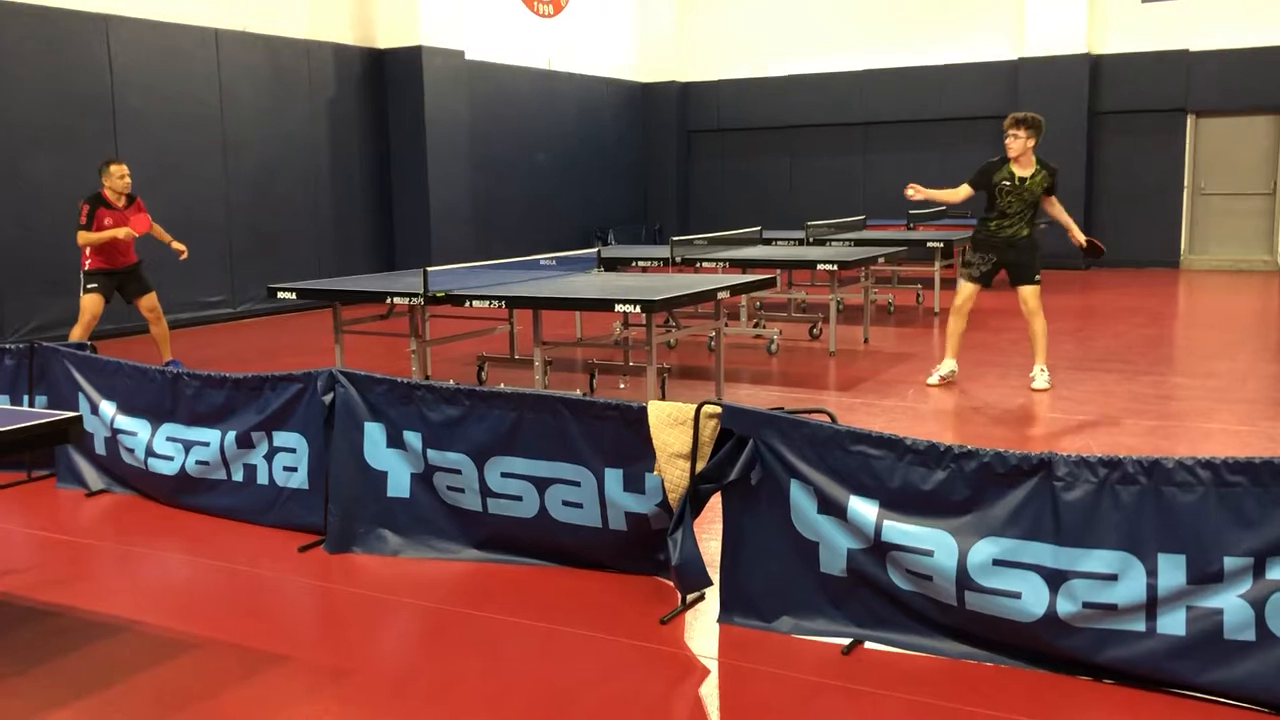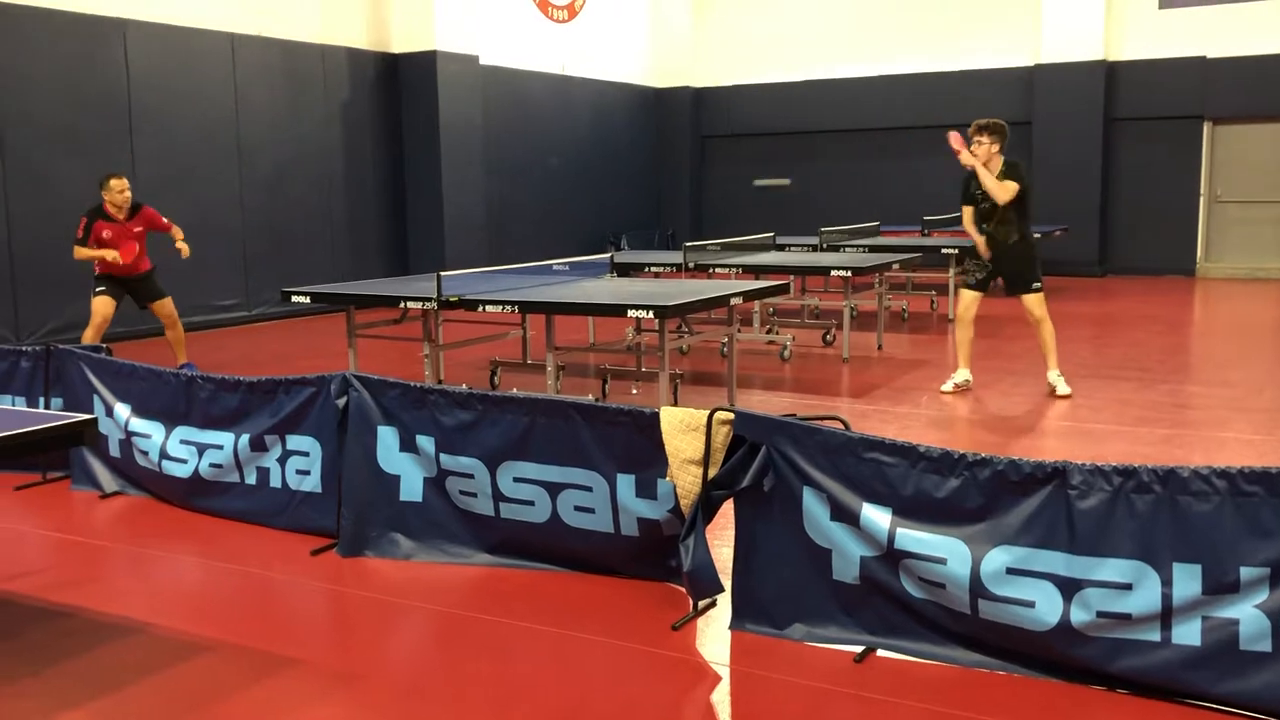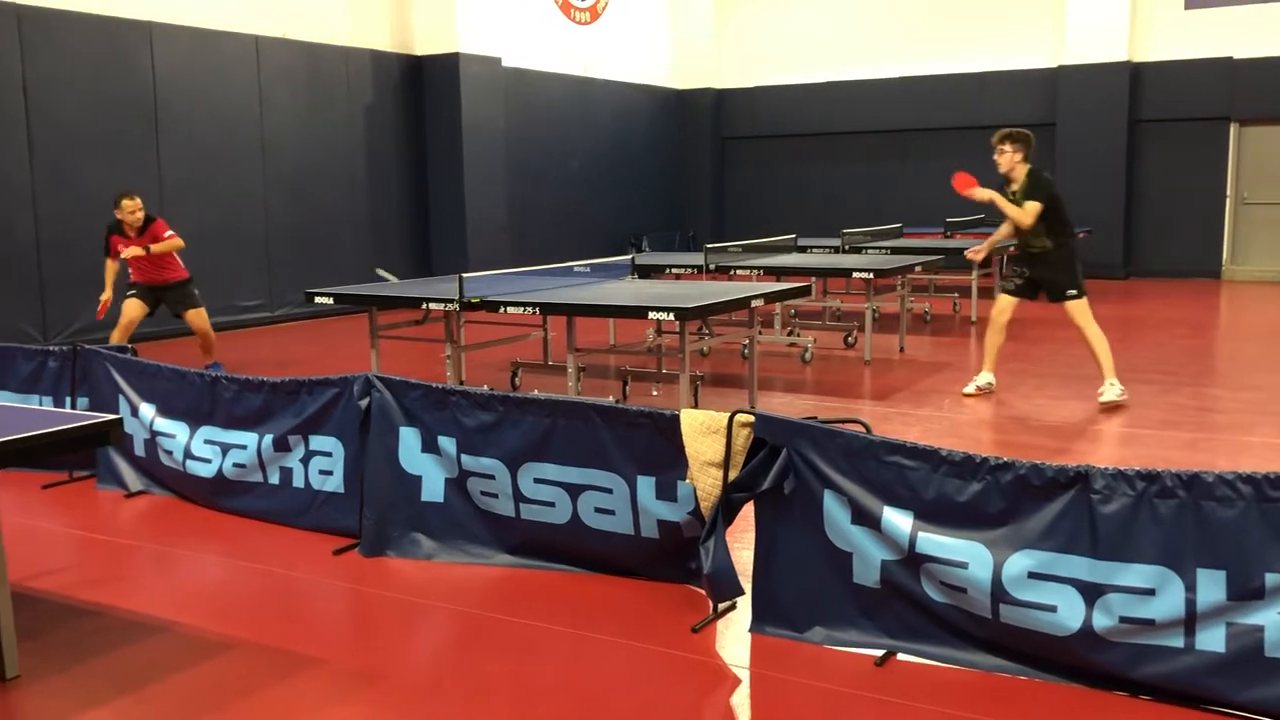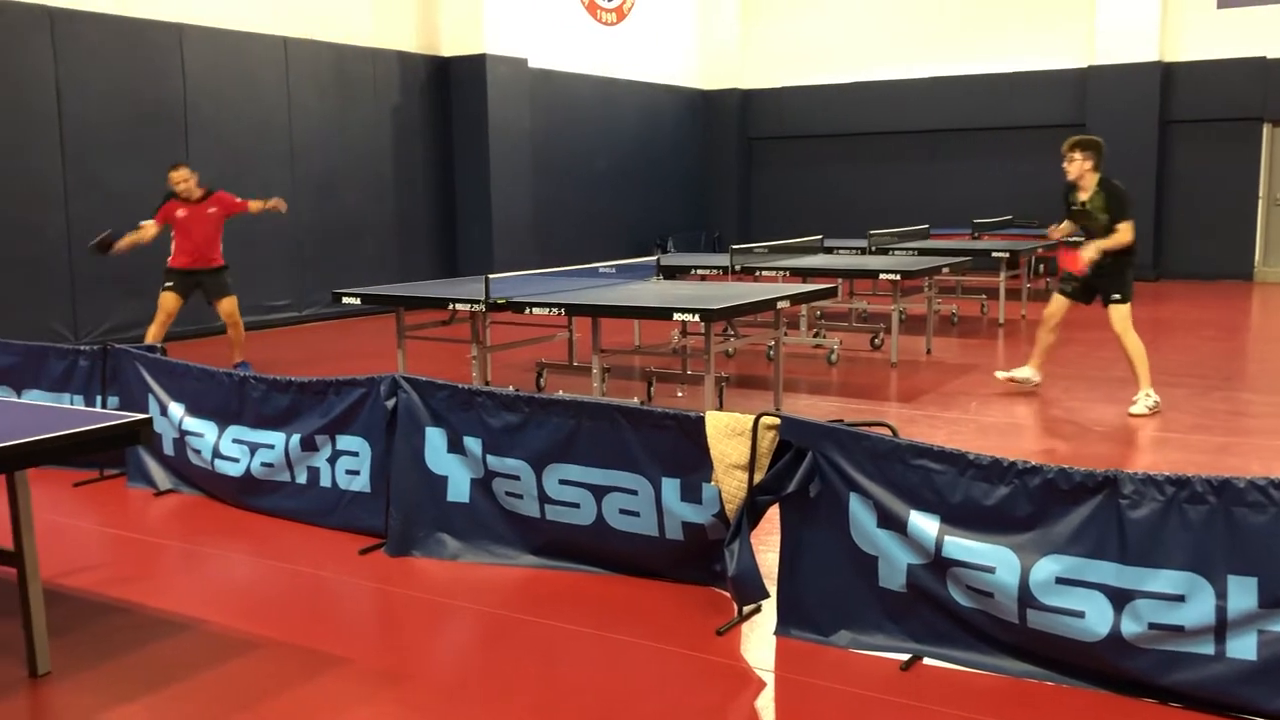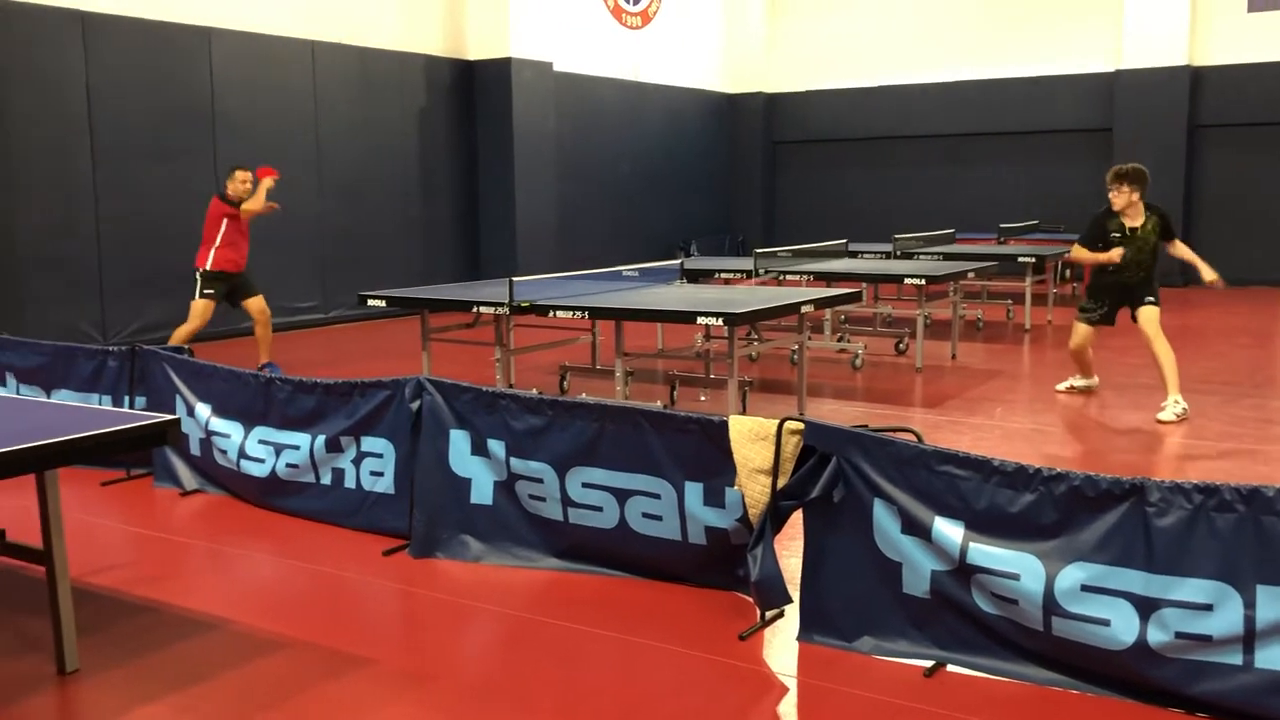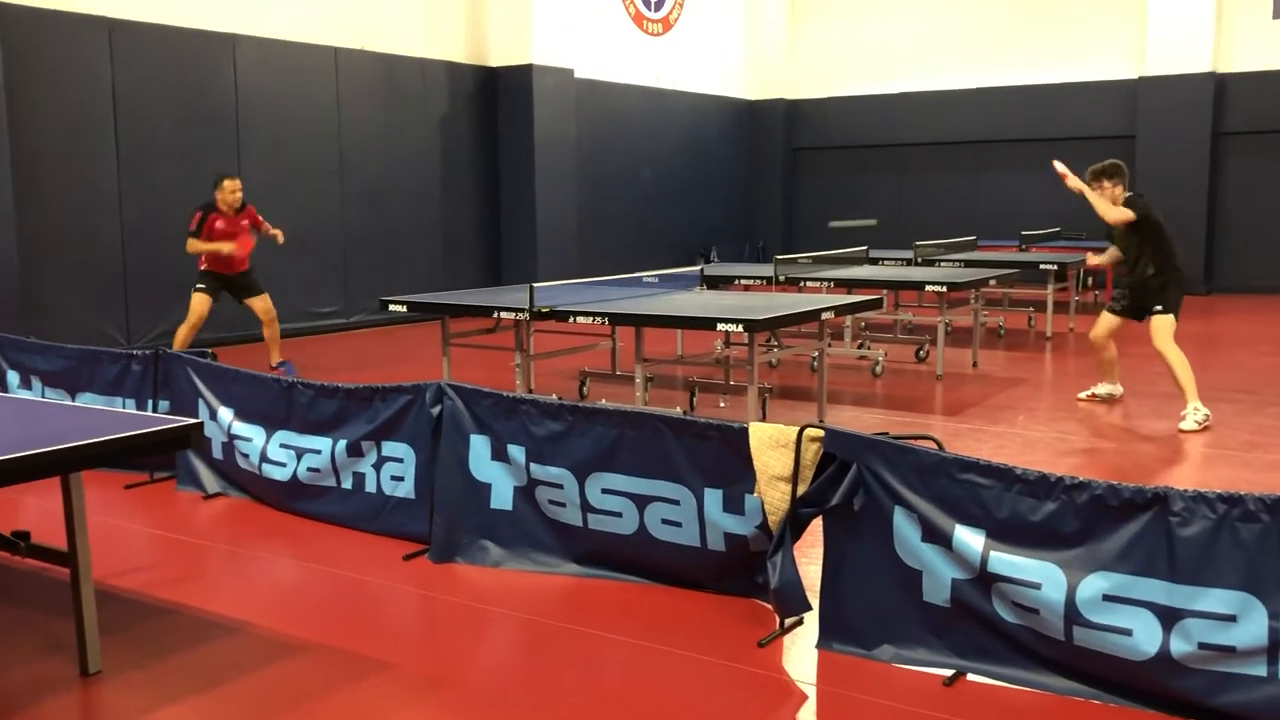
dt=0.3s
person 1, frame 1
left shoulder: (1047, 173)
right shoulder: (994, 168)
right elbow: (960, 194)
left wrist: (1072, 228)
right wrist: (926, 193)
left hip: (1022, 245)
right hip: (986, 242)
left knee: (1032, 307)
right knee: (961, 304)
left ankle: (1040, 369)
right ankle: (949, 364)
person 1, frame 2
left shoulder: (1014, 171)
right shoulder: (971, 179)
left elbow: (1001, 197)
right elbow: (968, 215)
left wrist: (977, 164)
right wrist: (976, 237)
left hip: (1017, 250)
right hip: (984, 251)
left knee: (1037, 314)
right knee: (964, 311)
left ankle: (1054, 373)
right ankle: (963, 374)
person 1, frame 3
left shoulder: (1039, 181)
right shoulder: (1007, 186)
left elbow: (1025, 220)
left wrist: (993, 196)
right wrist: (986, 245)
left hip: (1058, 256)
right hip: (1027, 257)
left knee: (1082, 320)
right knee: (998, 315)
left ankle: (1112, 383)
right ankle: (986, 377)
person 1, frame 4
left shoulder: (1112, 192)
right shoulder: (1070, 193)
left elbow: (1127, 236)
left wrist: (1097, 247)
right wrist: (1060, 232)
left hip: (1113, 264)
right hip: (1082, 263)
left knee: (1121, 326)
right knee: (1050, 317)
left ankle: (1148, 394)
right ankle: (1031, 371)
person 1, frame 5
left shoulder: (1158, 216)
right shoulder: (1103, 219)
left elbow: (1172, 244)
right elbow: (1076, 254)
left wrist: (1201, 265)
right wrist: (1105, 257)
left hip: (1141, 282)
right hip: (1105, 285)
left knee: (1151, 331)
right knee: (1076, 345)
left ankle: (1176, 401)
right ankle: (1087, 379)
person 1, frame 6
left shoulder: (1138, 204)
right shoulder: (1118, 212)
left elbow: (1111, 217)
left wrist: (1083, 188)
right wrist: (1099, 259)
left hip: (1164, 282)
right hip: (1136, 282)
left knee: (1162, 342)
right knee: (1099, 335)
left ankle: (1196, 408)
right ankle: (1111, 386)
person 2, frame 1
left shoulder: (134, 202)
right shoulder: (92, 204)
left elbow: (150, 225)
right elbow: (82, 239)
left wrist: (172, 242)
right wrist: (115, 232)
left hip: (129, 267)
right hip: (98, 270)
left knee: (155, 313)
right knee: (88, 318)
left ankle: (169, 361)
person 2, frame 2
left shoulder: (142, 211)
right shoulder: (92, 218)
left elbow: (173, 228)
right elbow: (78, 252)
left wrist: (180, 241)
right wrist: (104, 253)
left hip: (142, 274)
right hip: (111, 276)
left knee: (171, 318)
right knee: (99, 321)
left ankle: (183, 364)
person 2, frame 3
left shoulder: (154, 224)
right shoulder: (113, 232)
left elbow: (178, 243)
right elbow: (112, 259)
left wrist: (145, 249)
right wrist: (108, 289)
left hip: (176, 282)
right hip: (143, 284)
left knee: (203, 330)
right knee: (126, 322)
left ankle: (211, 364)
person 2, frame 4
left shoulder: (218, 197)
right shoulder: (169, 204)
left elbow: (247, 206)
right elbow: (151, 231)
left wrist: (267, 205)
right wrist: (130, 240)
left hip: (213, 269)
right hip: (179, 269)
left knee: (231, 317)
right knee: (164, 316)
left ankle: (239, 362)
person 2, frame 5
left shoulder: (239, 206)
right shoulder: (222, 201)
right elbow: (254, 207)
left wrist: (262, 209)
right wrist: (264, 186)
left hip: (236, 274)
right hip: (212, 272)
left knee: (263, 315)
right knee: (197, 323)
left ankle: (265, 363)
person 2, frame 6
left shoulder: (245, 210)
right shoulder: (204, 213)
left elbow: (262, 226)
right elbow: (191, 246)
left wrist: (273, 231)
right wrist: (221, 247)
left hip: (240, 273)
right hip: (212, 273)
left knee: (269, 315)
right knee: (195, 318)
left ankle: (278, 364)
